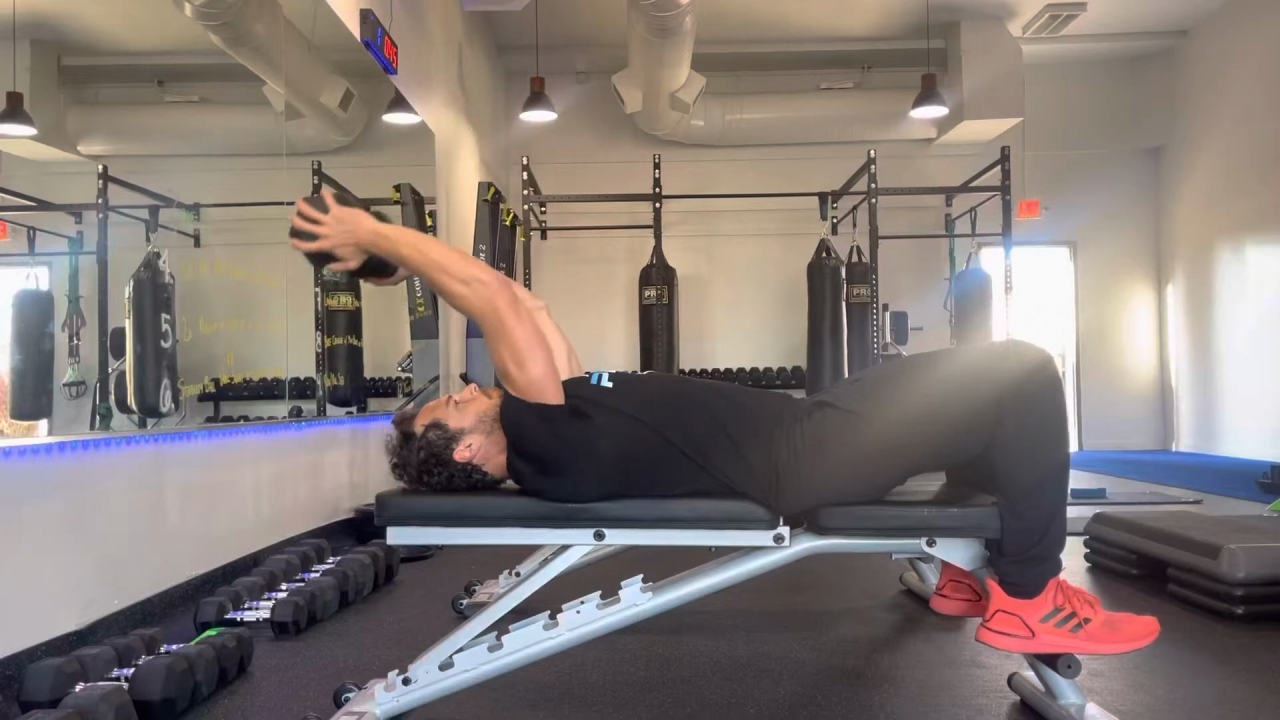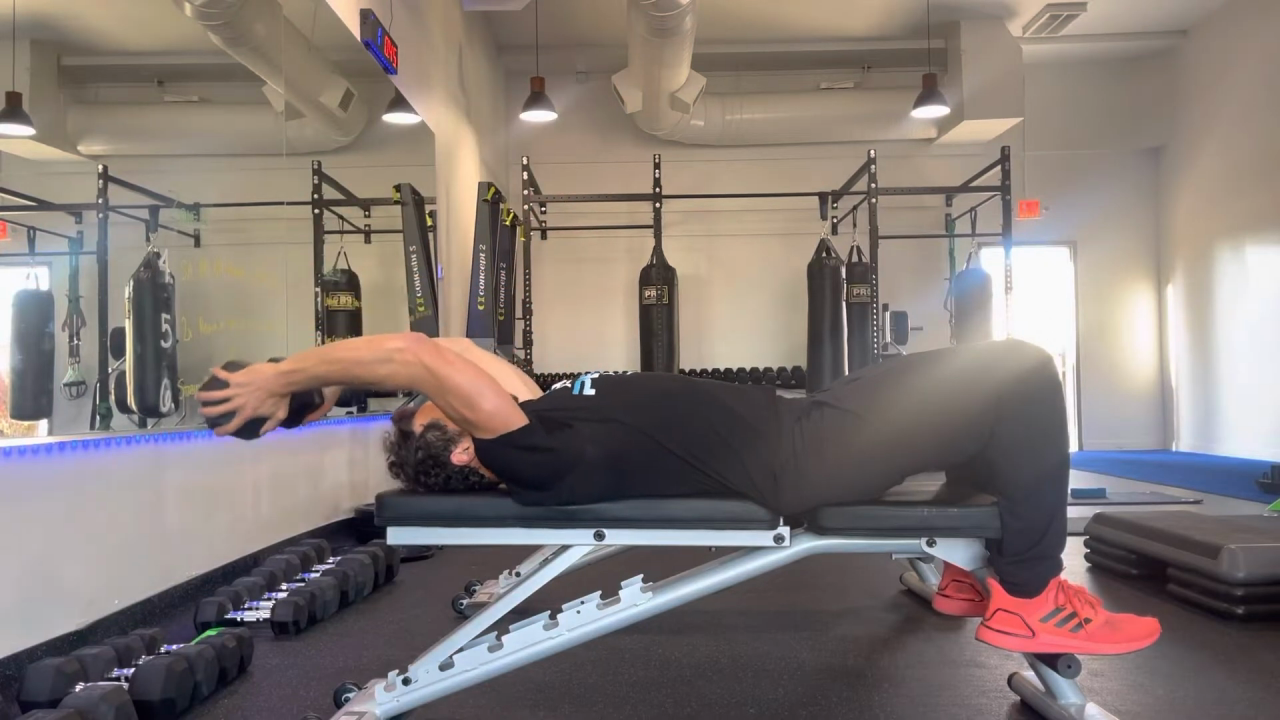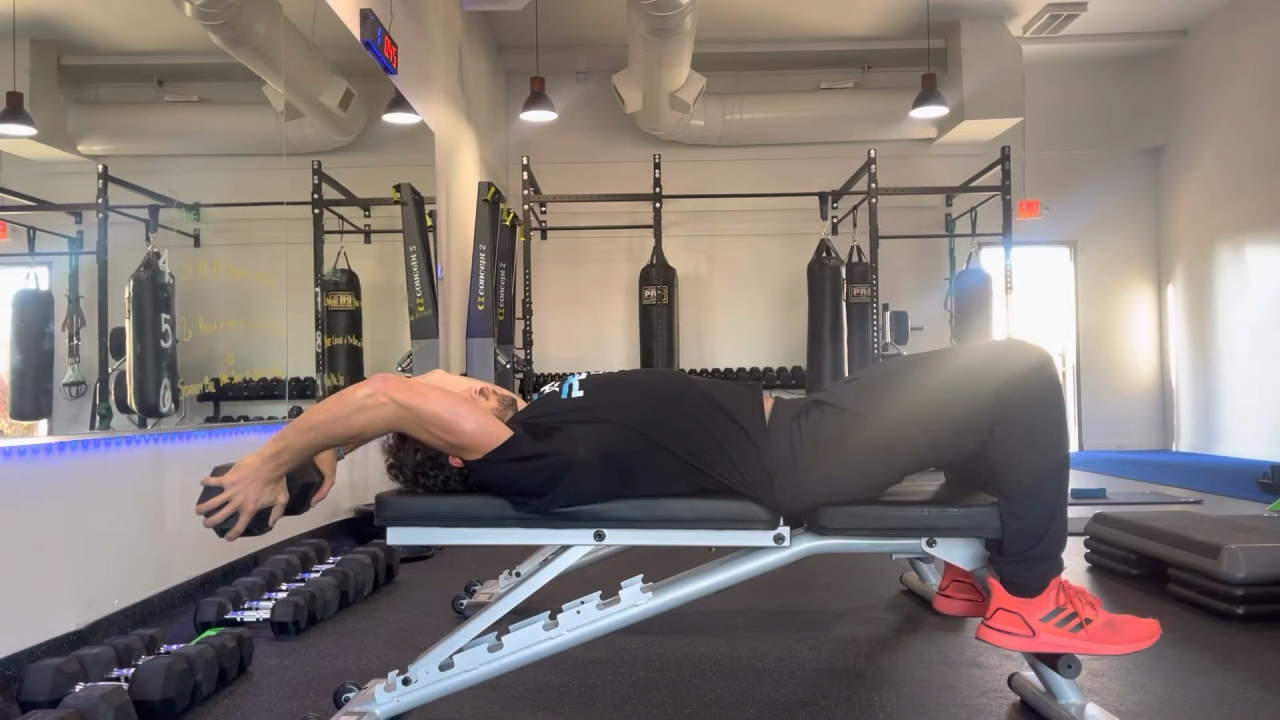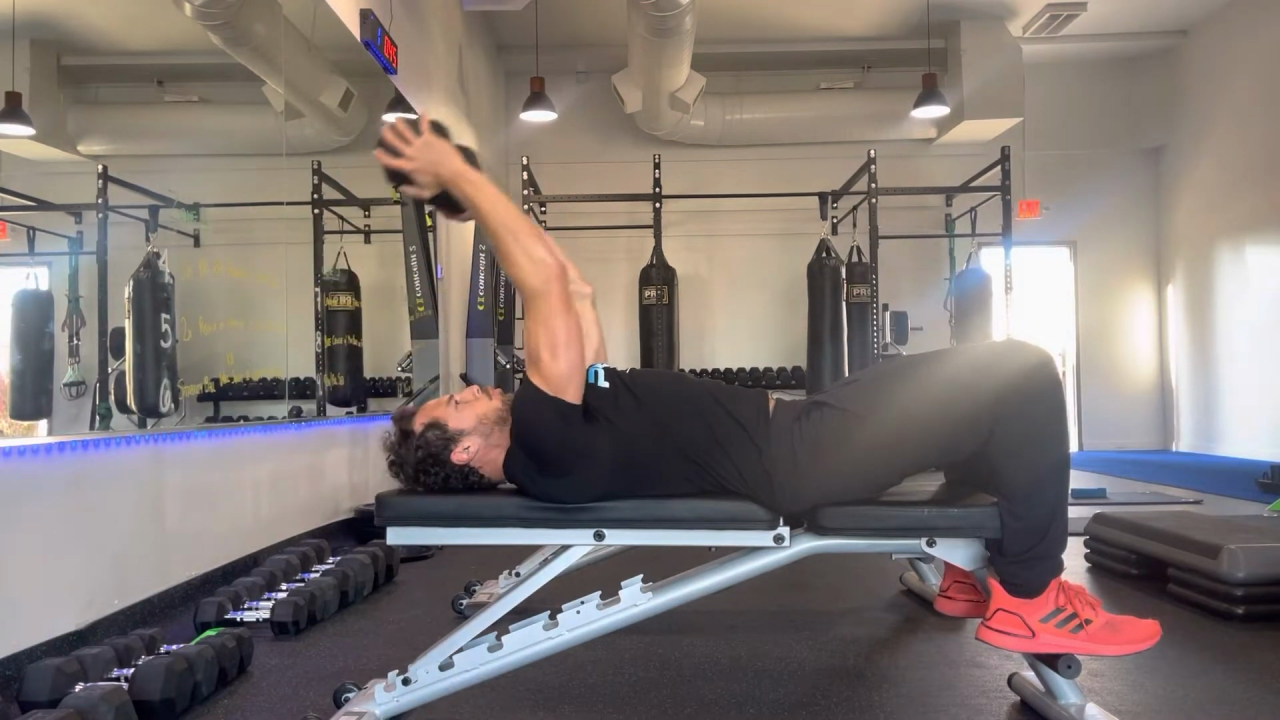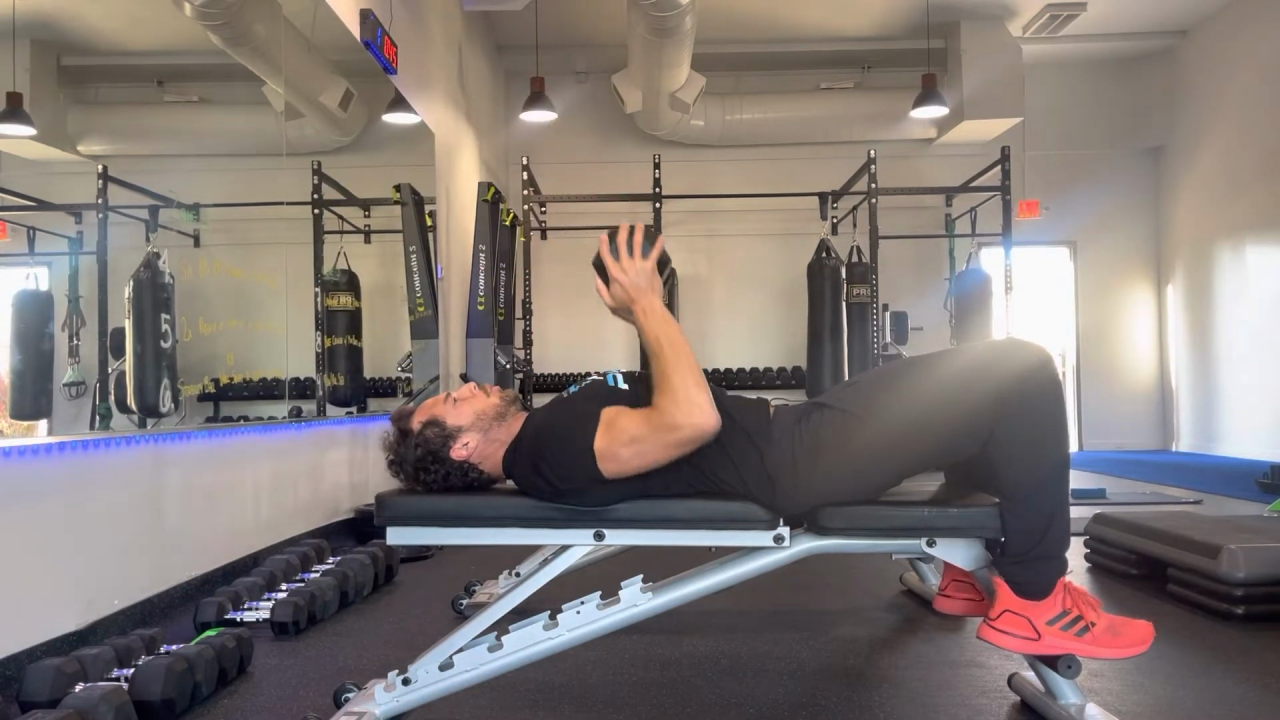
dt=1s
person 1, frame 1
left shoulder: (555, 420)
right shoulder: (547, 452)
left elbow: (516, 311)
right elbow: (499, 304)
left wrist: (382, 246)
right wrist: (372, 234)
left hip: (800, 425)
right hip: (804, 461)
left knee: (994, 375)
right knee: (1023, 375)
left ankle: (976, 569)
right ankle: (1024, 600)
person 1, frame 2
left shoulder: (537, 420)
right shoulder: (532, 462)
left elbow: (455, 352)
right elbow: (423, 355)
left wrist: (296, 374)
right wrist: (279, 379)
left hip: (799, 418)
right hip: (804, 459)
left knee: (993, 374)
right knee: (1023, 373)
left ankle: (973, 568)
right ankle: (1028, 600)
person 1, frame 3
left shoulder: (534, 420)
right shoulder: (523, 466)
left elbow: (416, 387)
right elbow: (394, 395)
left wrist: (316, 446)
right wrist: (270, 461)
left hip: (794, 418)
right hip: (800, 458)
left knee: (989, 376)
right knee: (1021, 372)
left ankle: (973, 568)
right ankle: (1028, 598)
person 1, frame 4
left shoulder: (554, 424)
right shoulder: (545, 449)
left elbow: (572, 293)
right elbow: (549, 288)
left wrist: (466, 185)
right wrist: (458, 174)
left hip: (797, 426)
right hip: (800, 458)
left knee: (990, 380)
right knee: (1023, 376)
left ankle: (980, 569)
right ankle: (1027, 603)
person 1, frame 5
left shoulder: (555, 425)
right shoulder: (550, 451)
right elbow: (696, 419)
left wrist: (641, 308)
right wrist: (646, 304)
left hip: (795, 429)
right hip: (800, 460)
left knee: (993, 381)
right knee: (1022, 372)
left ankle: (970, 570)
right ankle: (1032, 601)
